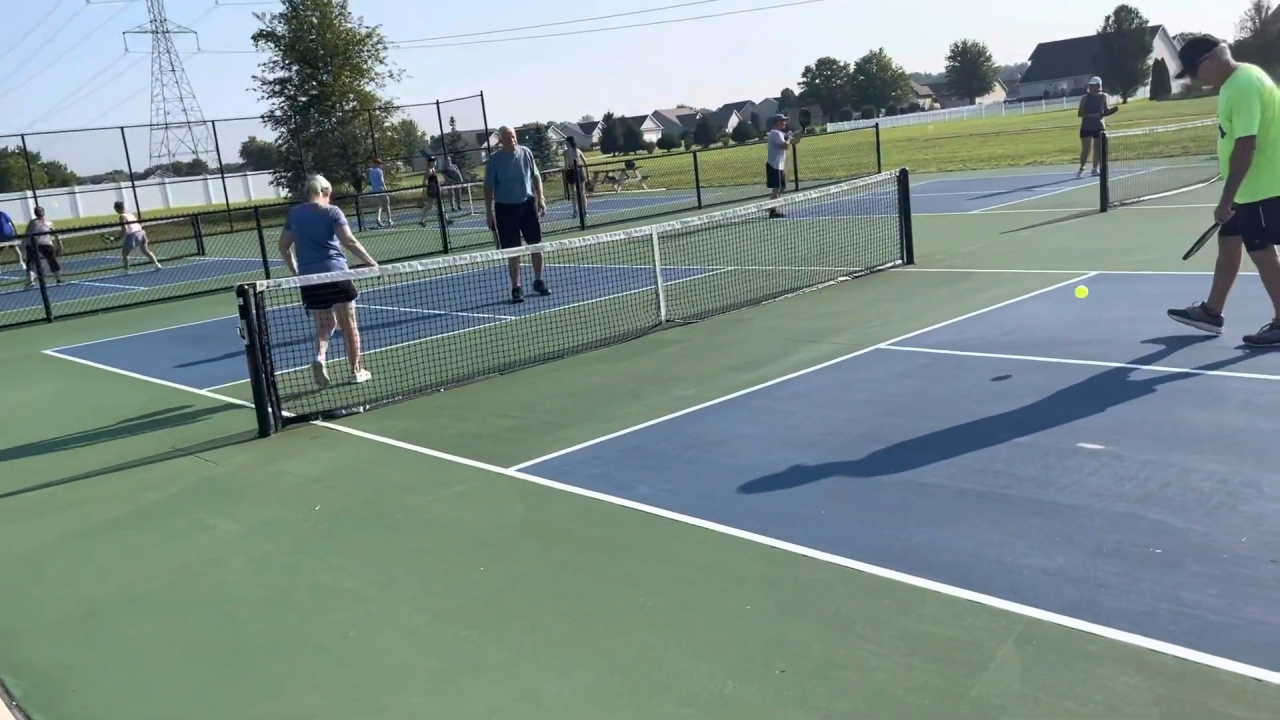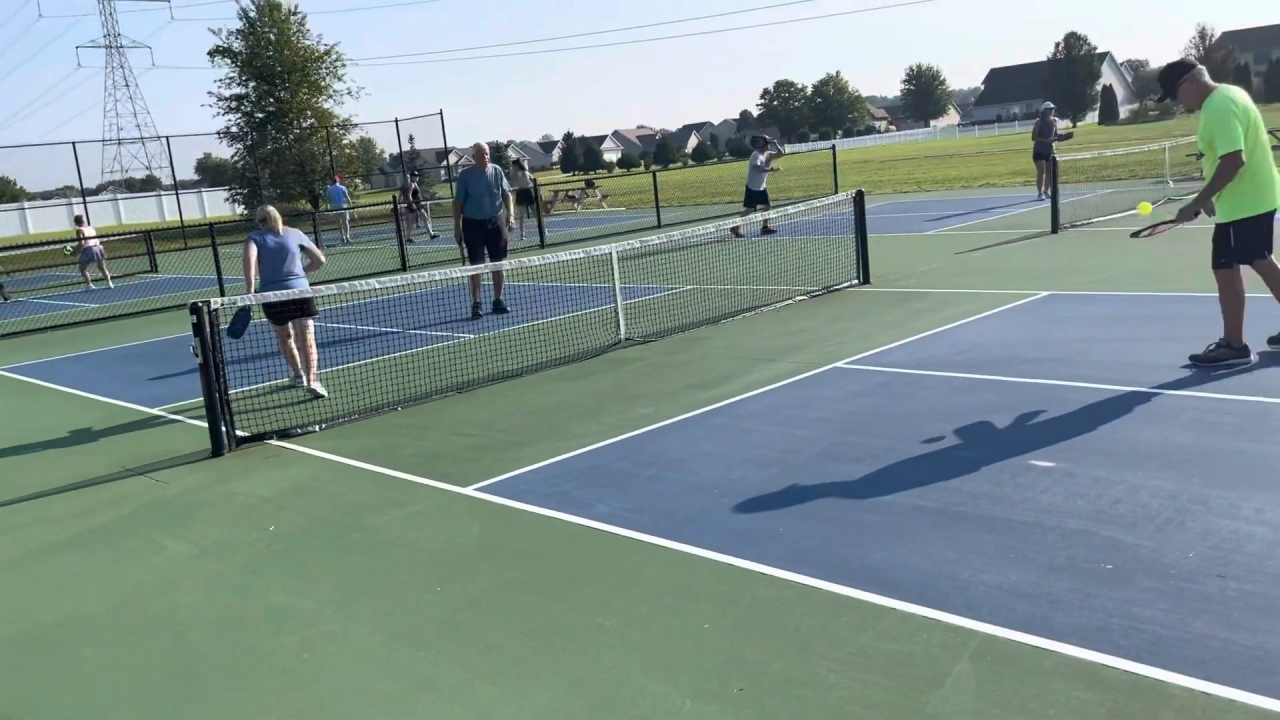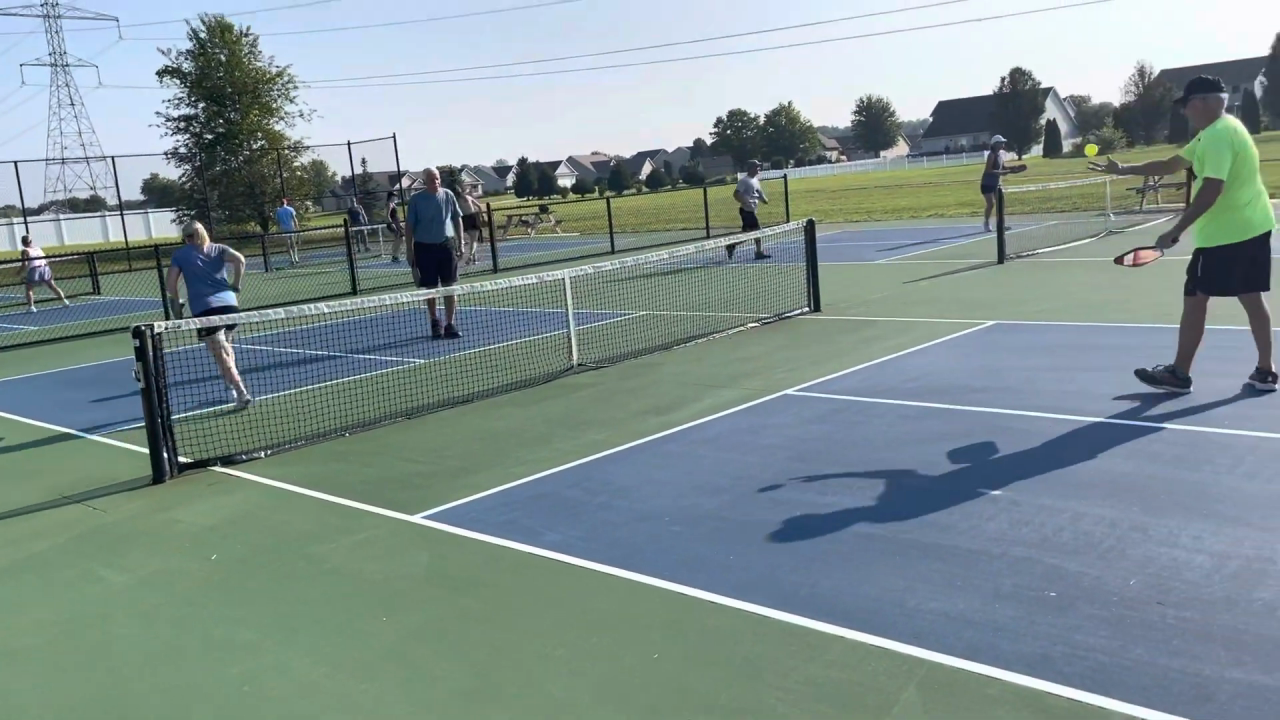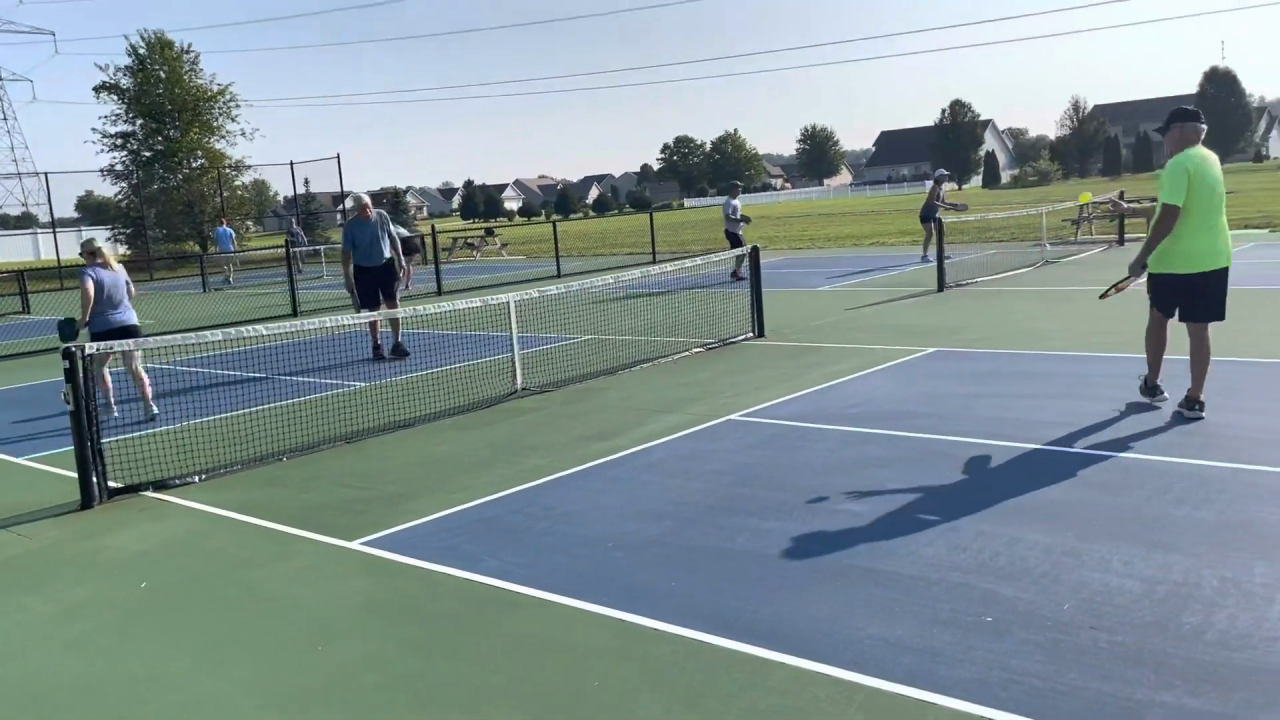
dt=0.4s
person 1, frame 1
left shoulder: (1243, 88)
right shoulder: (1243, 76)
left elbow: (1245, 146)
left wrist: (1226, 198)
right wrist: (1231, 194)
right hip: (1255, 183)
right knee: (1229, 244)
right ankle: (1211, 312)
person 1, frame 2
left shoulder: (1217, 108)
right shoulder: (1229, 94)
left elbow: (1233, 160)
left wrist: (1199, 201)
right wrist: (1210, 195)
left hip: (1243, 203)
left knee: (1226, 270)
left ankle: (1234, 345)
person 1, frame 3
left shoulder: (1218, 135)
right shoulder: (1220, 130)
left elbow: (1212, 188)
right elbow: (1172, 165)
left wrist: (1175, 231)
right wrist: (1123, 170)
left hip: (1224, 234)
right hip: (1253, 228)
left knee: (1194, 301)
right knee: (1252, 299)
left ankle: (1178, 374)
person 1, frame 4
left shoulder: (1178, 164)
right shoulder: (1211, 160)
left elbow: (1169, 214)
left wrist: (1141, 257)
right wrist: (1129, 209)
left hip: (1172, 260)
right hip: (1213, 259)
left knee: (1158, 319)
right knee: (1198, 328)
left ankle: (1152, 384)
right ankle: (1194, 399)
person 2, frame 1
left shoulder: (294, 213)
right shoulder: (332, 212)
left elbow: (283, 247)
right elbow: (350, 242)
left wrist: (294, 270)
right wrist: (372, 264)
left hip: (308, 276)
right hip: (335, 272)
left knee: (324, 325)
right knee: (349, 324)
left ankle: (319, 359)
right ankle: (356, 371)
person 2, frame 2
left shoulder: (255, 237)
right shoulder: (295, 234)
left elbow: (249, 258)
right elbow: (319, 260)
left wrist: (250, 290)
left hip: (271, 295)
right hip: (299, 290)
left knee: (286, 337)
right knee: (307, 339)
left ankle: (299, 375)
right ankle: (312, 382)
person 2, frame 3
left shoulder: (180, 254)
right shoulder: (218, 249)
left elbow: (170, 285)
right elbow: (239, 259)
left wrist: (175, 305)
right wrist: (236, 284)
left hip: (204, 309)
right hip: (228, 303)
left knee: (221, 355)
right knee: (226, 346)
left ankle: (241, 392)
right ankle: (233, 385)
person 2, frame 4
left shoulder: (87, 271)
right shoulder: (119, 269)
left elbow: (87, 293)
right elbow: (131, 294)
left wrist: (84, 317)
left hip: (103, 328)
right hip: (129, 323)
left knee: (99, 365)
right knee: (136, 369)
left ankle: (111, 406)
right ankle: (150, 405)
person 3, frame 1
left shoulder: (526, 153)
right shoulder: (494, 160)
left elbow: (536, 176)
right elbow: (489, 188)
left wrist: (541, 198)
right wrist: (489, 213)
left hip: (528, 205)
right hip: (506, 209)
left knee: (536, 246)
left ankle: (539, 281)
right ankle: (516, 289)
person 3, frame 2
left shoulder: (496, 171)
right shoulder: (465, 175)
left elbow: (507, 194)
right elbow: (458, 202)
left wrist: (510, 214)
right wrist: (457, 226)
left hip: (495, 221)
right hip: (473, 224)
left knee: (498, 263)
right knee: (476, 265)
left ankle: (498, 301)
right ankle: (476, 304)
person 3, frame 3
left shoulder: (448, 195)
right shoulder: (416, 200)
left elbow: (457, 219)
right elbow: (410, 226)
left wrist: (460, 241)
right wrist: (409, 250)
left hip: (446, 245)
right hip: (424, 248)
left knee: (449, 287)
right knee: (431, 288)
left ankle: (450, 325)
right ankle: (435, 322)
person 3, frame 4
left shoulder: (382, 216)
right shoulder: (350, 226)
left elbow: (393, 237)
right elbow: (346, 252)
left wrist: (400, 258)
right wrist: (347, 277)
left hip: (386, 265)
right hip: (364, 270)
left knee: (393, 304)
right knee: (373, 309)
left ankle: (397, 344)
right ankle: (377, 345)
